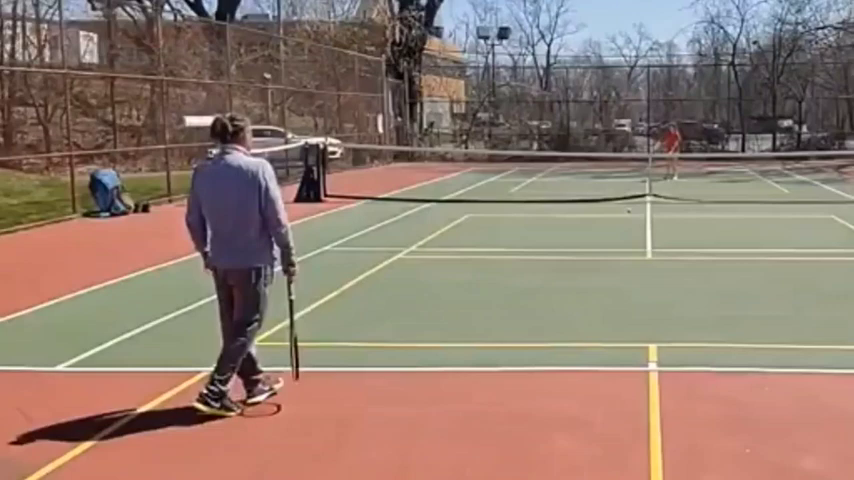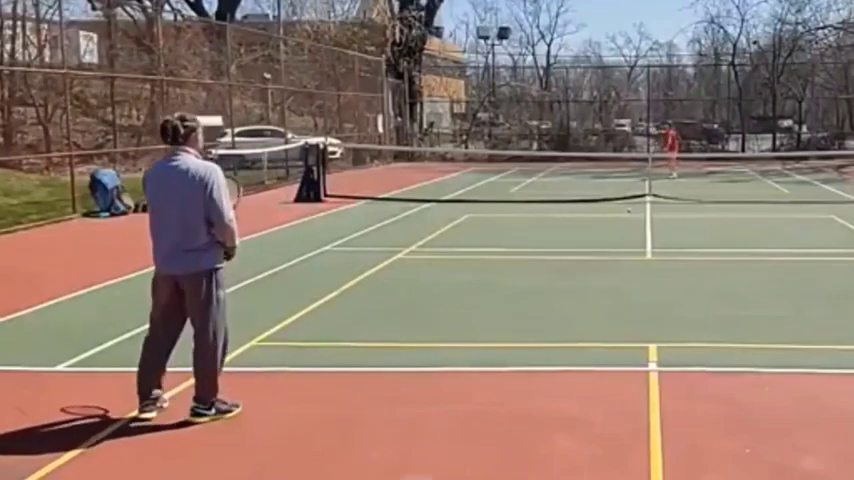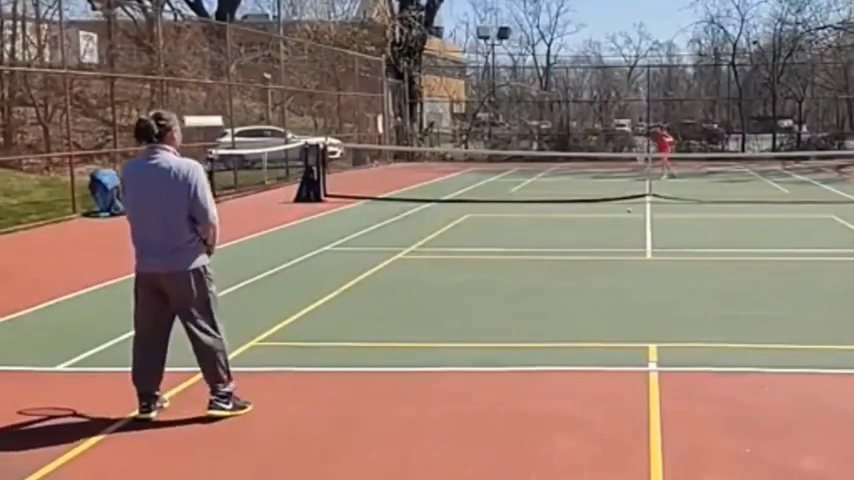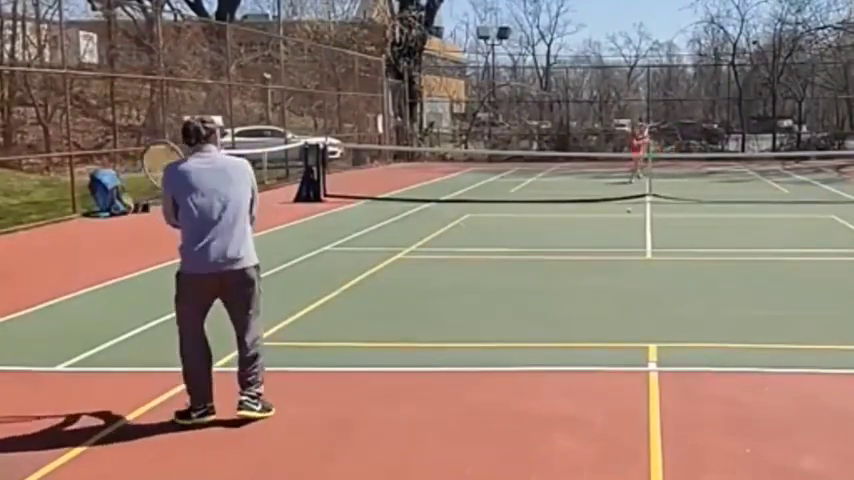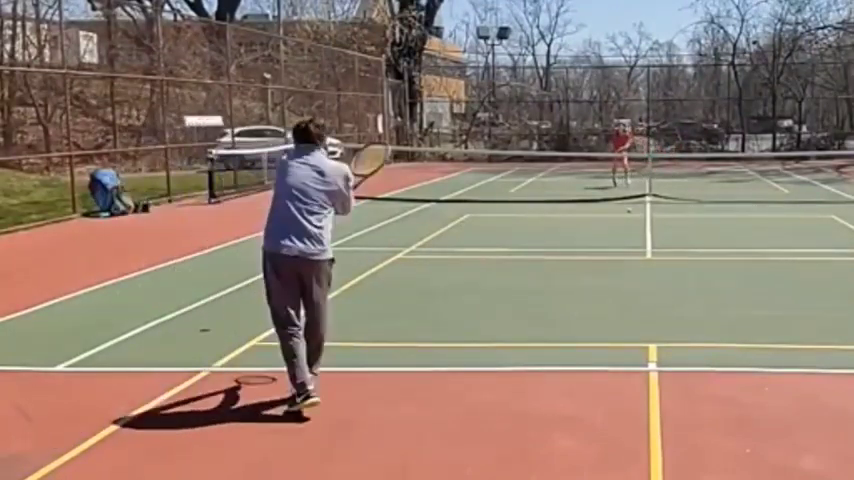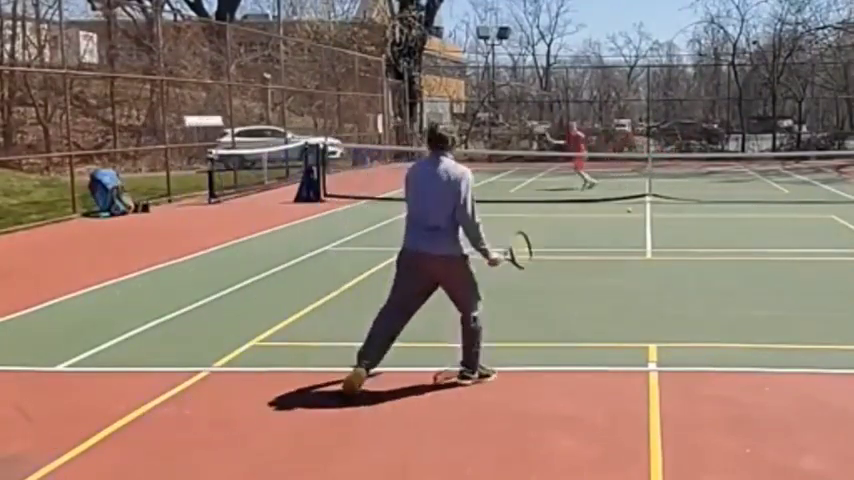
dt=0.7s
person 1, frame 1
left shoulder: (203, 171)
right shoulder: (258, 168)
left elbow: (193, 220)
right elbow: (276, 217)
left wrist: (206, 251)
right wrist: (288, 253)
left hip: (220, 262)
right hip: (252, 261)
left knee: (234, 325)
right knee: (243, 328)
left ankle: (254, 381)
right ankle: (215, 393)
person 1, frame 2
left shoulder: (152, 173)
right shoulder: (207, 171)
left elbow: (161, 216)
right elbow: (224, 222)
right wrist: (230, 246)
left hip: (165, 266)
right hip: (201, 264)
left knee: (160, 333)
right knee: (209, 335)
left ankle: (148, 397)
right ankle: (205, 403)
person 1, frame 3
left shoulder: (130, 172)
right shoulder: (188, 169)
left elbow: (132, 216)
right elbow: (209, 221)
right wrist: (208, 245)
left hip: (147, 267)
right hip: (186, 265)
left knee: (149, 334)
right knee: (205, 332)
left ankle: (148, 399)
right ankle: (222, 396)
person 1, frame 4
left shoulder: (175, 172)
right shoulder: (241, 167)
left elbow: (171, 218)
left hip: (196, 267)
right hip: (240, 263)
left knee: (192, 336)
right knee: (248, 333)
left ankle: (201, 405)
right ankle: (251, 396)
person 1, frame 5
left shoulder: (286, 163)
right shoulder: (339, 172)
right elbow: (344, 208)
left hip: (278, 253)
right hip: (317, 256)
left knee: (289, 324)
right knee: (317, 321)
left ankle: (303, 387)
right ankle: (307, 379)
person 1, frame 6
left shoulder: (414, 172)
right shoulder: (460, 174)
right elbow: (468, 219)
right wrist: (487, 253)
left hip: (413, 252)
right hip: (448, 255)
left knee: (393, 312)
right knee: (471, 307)
left ankle: (362, 366)
right ankle: (470, 368)
